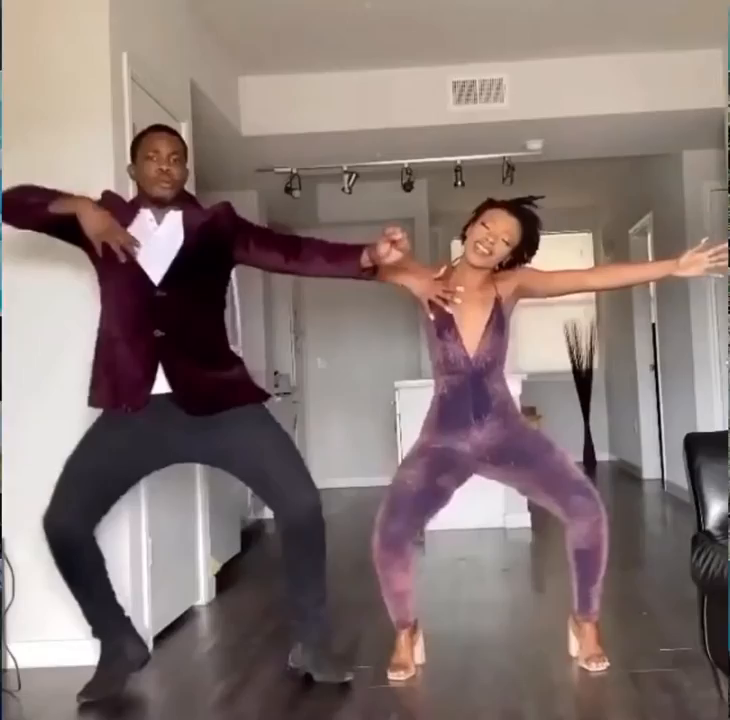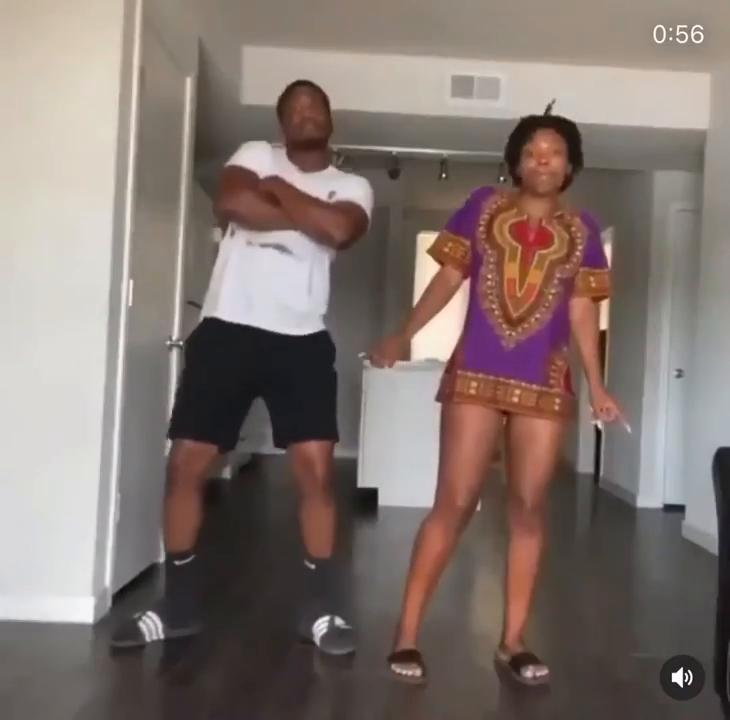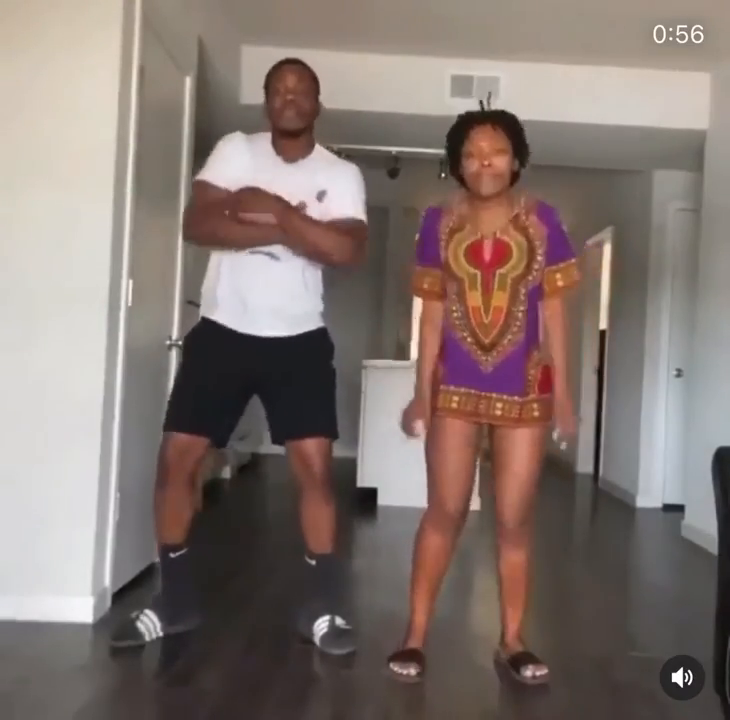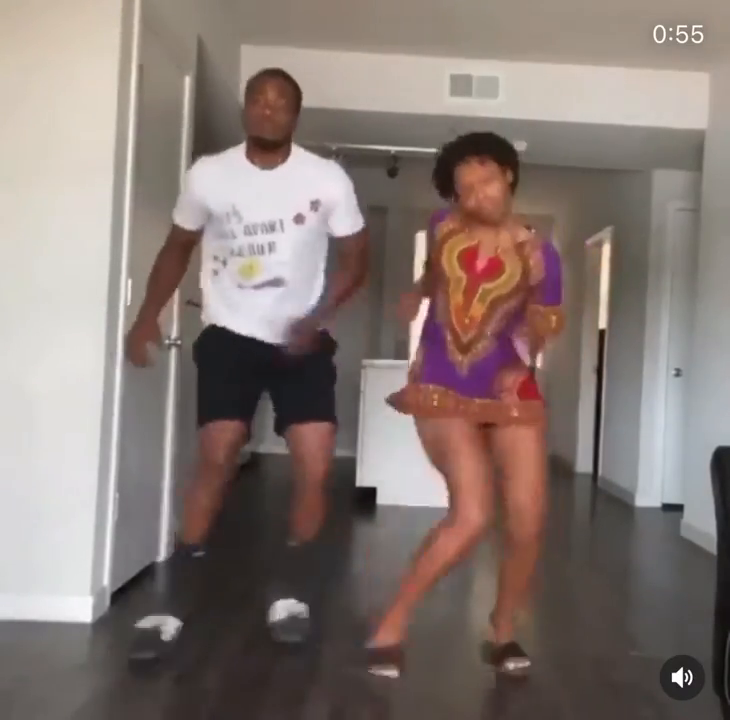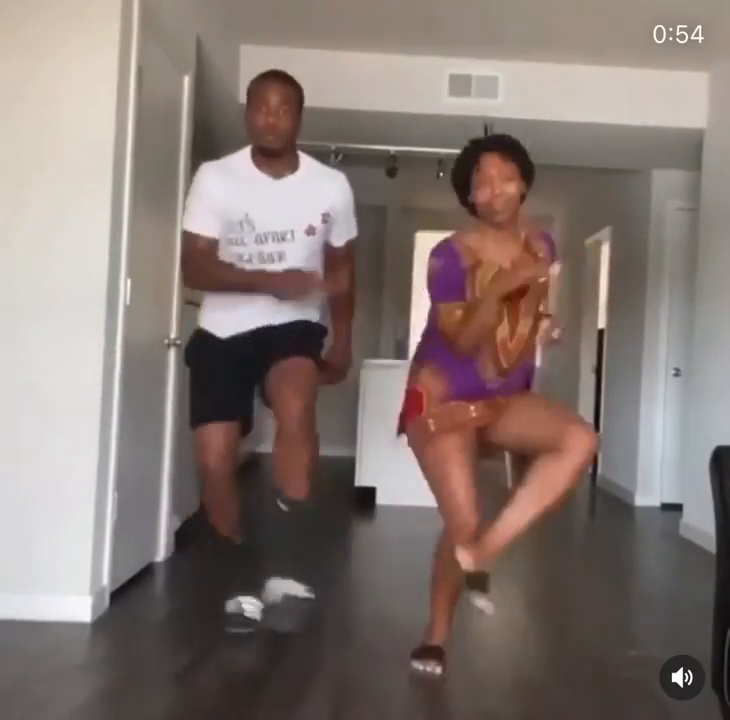
dt=0.7s
person 1, frame 1
left shoulder: (215, 225)
right shoulder: (104, 221)
left elbow: (289, 253)
left wrist: (367, 258)
right wrist: (78, 206)
left hip: (218, 400)
right hip: (133, 407)
left knee: (301, 505)
right knee: (64, 522)
left ankle: (310, 641)
right ankle: (120, 643)
person 1, frame 2
left shoulder: (353, 186)
right shoulder: (255, 154)
left elbow: (339, 230)
right elbow: (229, 203)
left wrist: (278, 191)
right wrist: (305, 216)
left hip: (300, 342)
right hip: (226, 331)
left knee: (315, 470)
right knee: (186, 463)
left ankle: (320, 607)
right ankle: (178, 603)
person 1, frame 3
left shoulder: (342, 175)
right shoulder: (235, 149)
left elbow: (346, 251)
right elbow: (197, 223)
left wrist: (269, 206)
right wrist: (274, 225)
left hip: (298, 339)
right hip: (222, 331)
left knee: (314, 469)
right knee: (176, 459)
left ankle: (322, 605)
right ankle: (175, 600)
person 1, frame 4
left shoulder: (327, 178)
right shoulder: (207, 175)
left elbow: (355, 256)
right elbow: (177, 247)
left wrist: (317, 316)
right wrist: (147, 315)
left hip: (301, 341)
right hip: (229, 337)
left knee: (314, 467)
right knee: (216, 458)
left ankle: (288, 588)
right ankle: (173, 601)
person 1, frame 5
left shoulder: (332, 187)
right shoulder: (214, 179)
left elbow: (340, 266)
right elbow: (196, 266)
left wrist: (342, 339)
right wrist: (275, 281)
left hip: (293, 327)
right hip: (223, 334)
left knee: (293, 402)
right knee: (214, 462)
left ankle: (285, 566)
right ankle: (243, 580)
person 2, frame 1
left shoulder: (510, 285)
left elbow: (590, 278)
left wrist: (674, 267)
left hip: (504, 432)
right hip: (442, 440)
left knee: (586, 510)
right knee: (390, 534)
left ankle: (585, 624)
right ankle: (406, 634)
person 2, frame 2
left shoulder: (581, 229)
right shoulder: (483, 206)
left elbow: (581, 310)
right elbow: (448, 278)
left wrist: (596, 384)
right wrist: (400, 337)
left hip: (544, 385)
right hip: (476, 376)
left knee: (528, 509)
right knee: (454, 503)
left ankle: (512, 641)
right ankle: (406, 634)
person 2, frame 3
left shoulder: (542, 222)
right shoulder: (438, 224)
left elbow: (552, 310)
right elbow: (433, 313)
left wrist: (563, 392)
right wrist: (422, 394)
left hip: (523, 390)
right hip: (454, 388)
left knee: (512, 519)
right knee: (447, 510)
left ankle: (513, 640)
right ankle: (415, 636)
person 2, frame 4
left shoulder: (539, 253)
right shoulder: (445, 225)
left elbow: (541, 329)
left wrist: (528, 341)
right wrist: (417, 292)
left hip: (509, 393)
right hip: (441, 390)
left knee: (526, 525)
right knee: (472, 516)
left ankle: (502, 632)
right ankle: (389, 629)
person 2, frame 5
left shoulder: (541, 246)
right shoulder: (452, 256)
right elbow: (461, 337)
left wrist: (542, 322)
right wrist: (506, 288)
left hip: (507, 396)
right hip: (442, 399)
left knee: (580, 441)
right knee: (461, 523)
left ankle: (481, 552)
right ankle: (435, 636)
